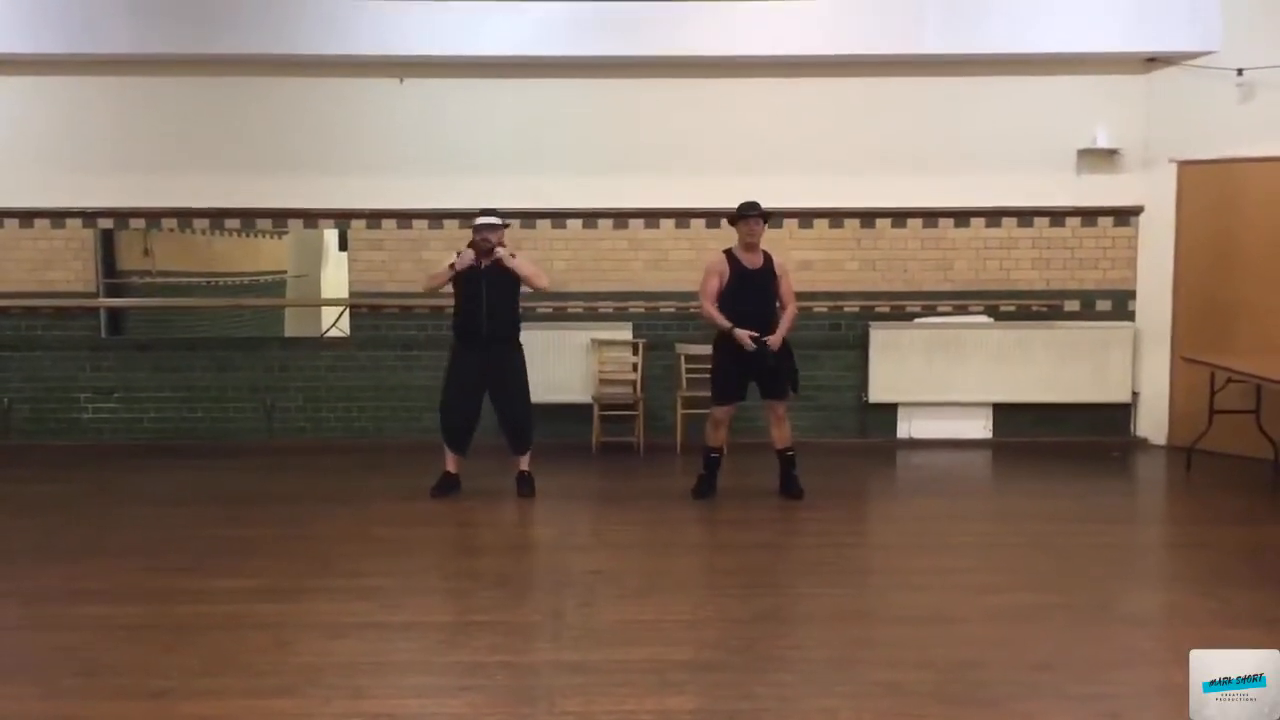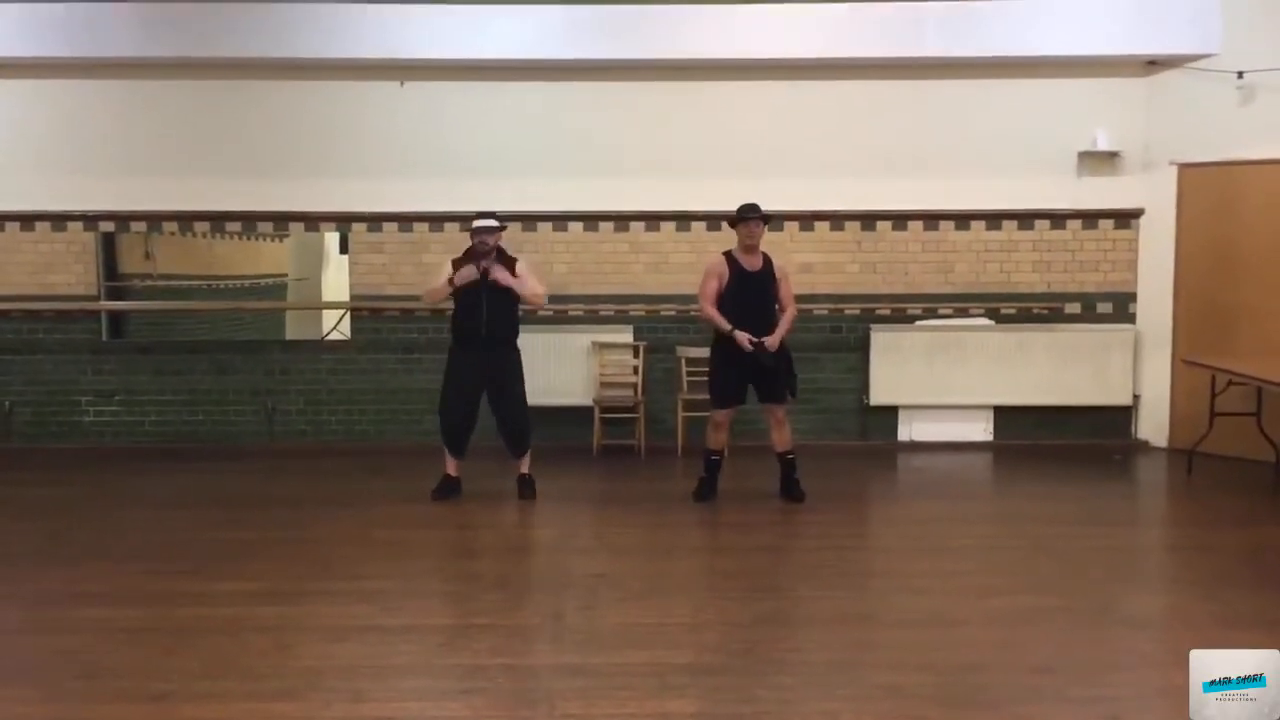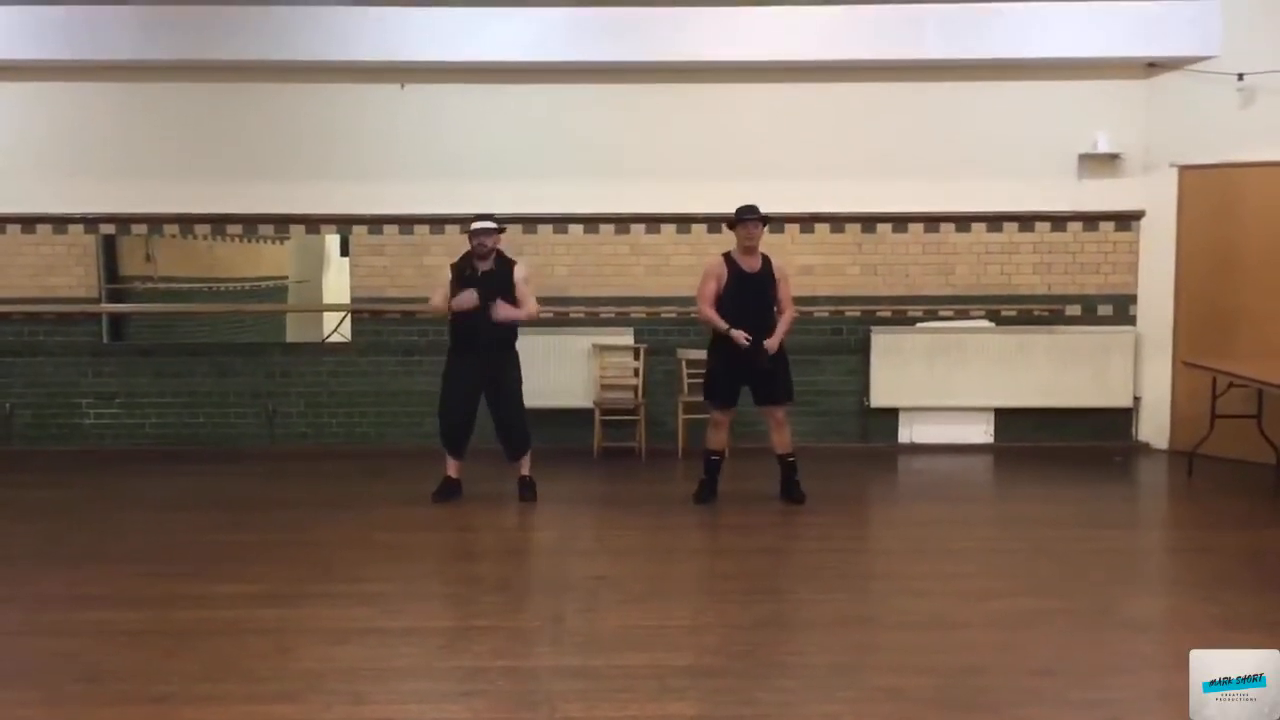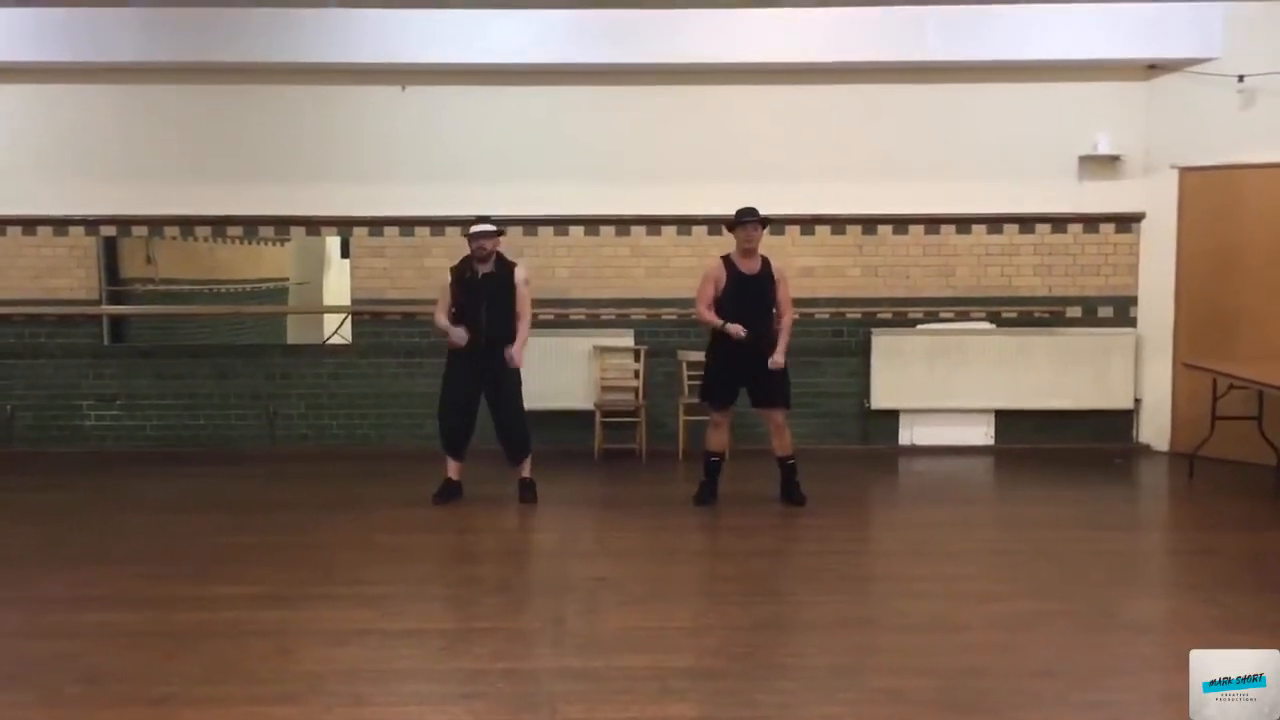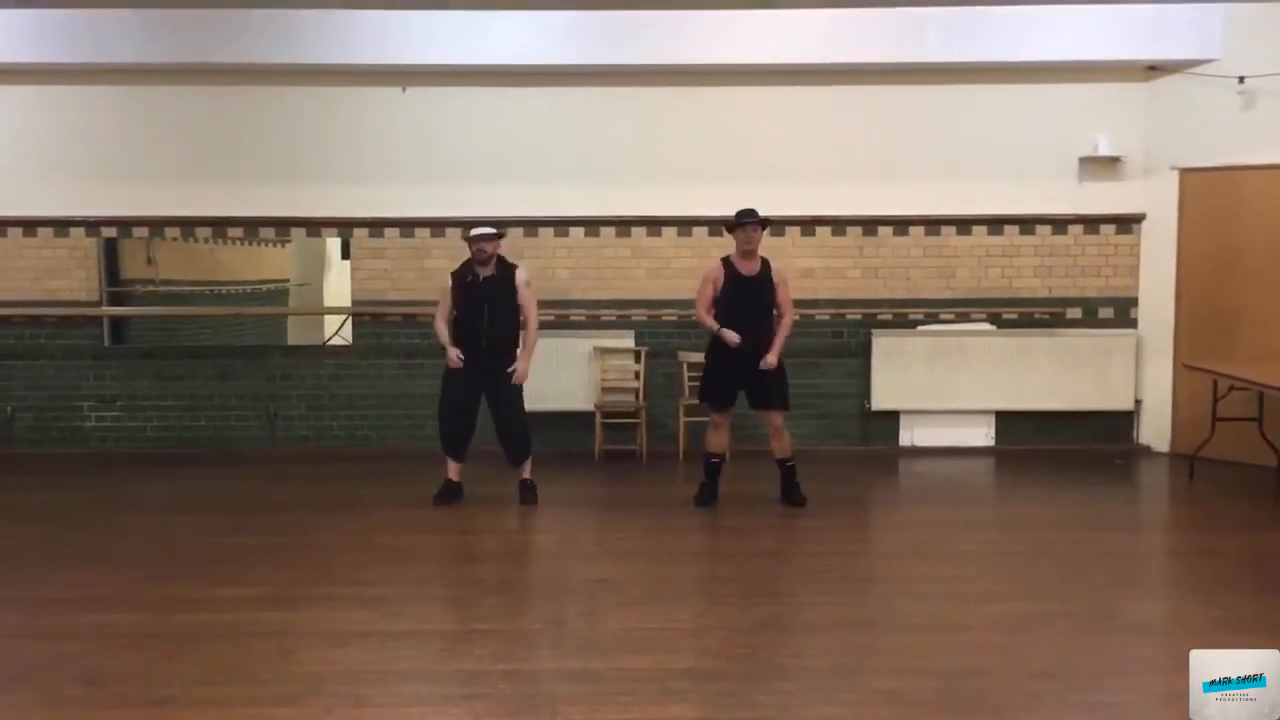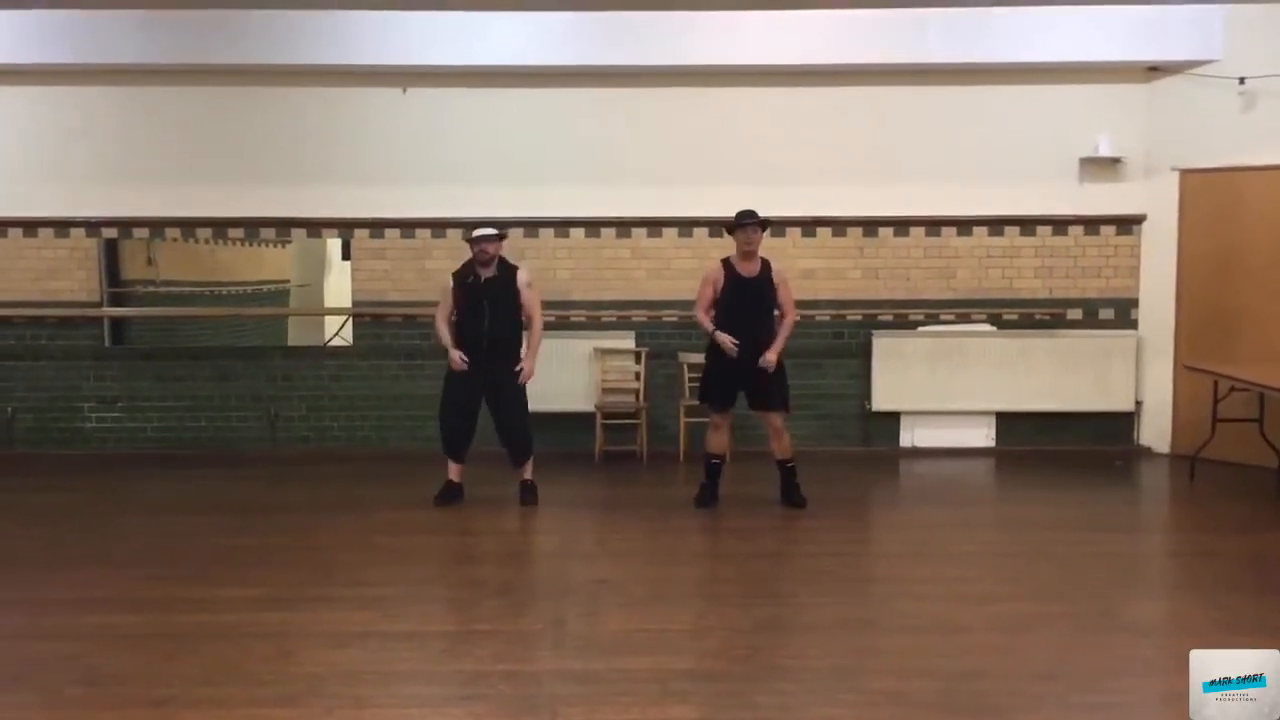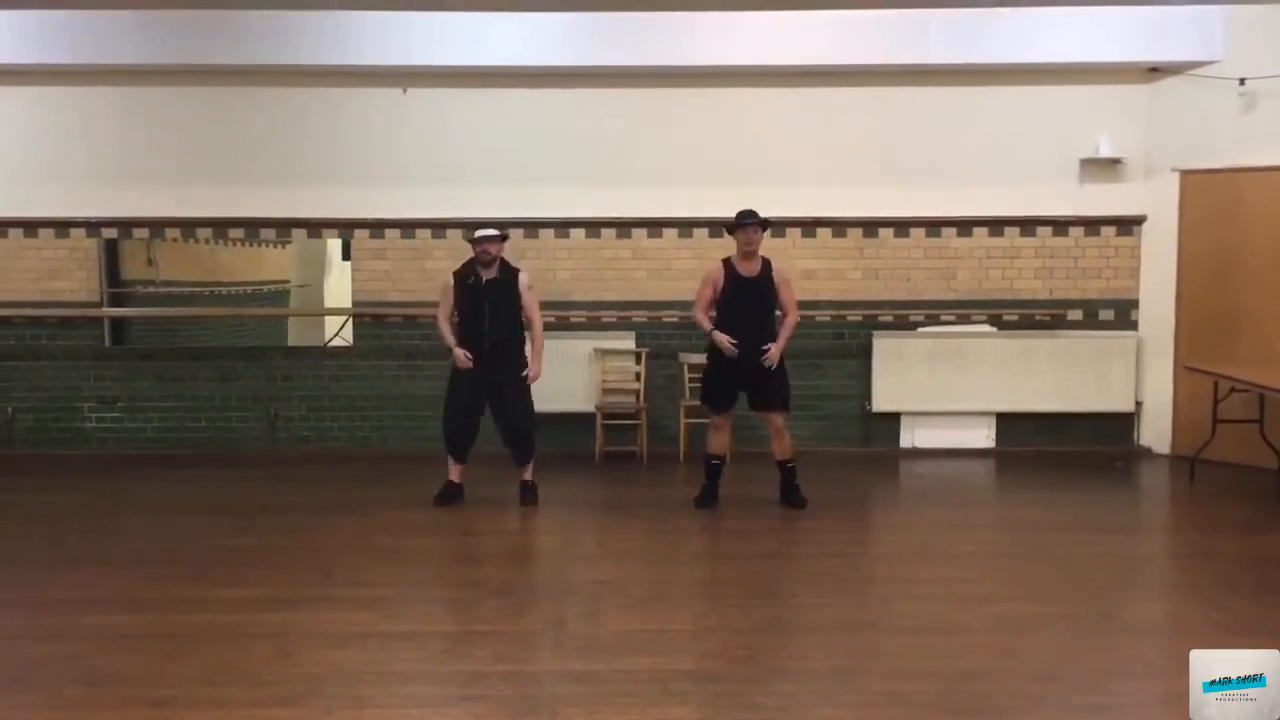
dt=0.1s
person 1, frame 1
left shoulder: (775, 265)
right shoulder: (720, 263)
left elbow: (790, 305)
right elbow: (707, 305)
left wrist: (780, 334)
right wrist: (734, 330)
left hip: (770, 347)
right hip: (731, 348)
left knee: (778, 410)
right knee: (720, 413)
left ankle: (788, 477)
right ankle: (708, 477)
person 1, frame 2
left shoulder: (775, 267)
right shoulder: (720, 265)
left elbow: (789, 307)
right elbow: (706, 306)
left wrist: (778, 335)
right wrist: (733, 332)
left hip: (768, 349)
right hip: (729, 350)
left knee: (778, 414)
right knee: (720, 416)
left ankle: (789, 480)
right ankle: (709, 480)
person 1, frame 3
left shoulder: (774, 268)
right shoulder: (719, 267)
left elbow: (787, 309)
right elbow: (703, 307)
left wrist: (777, 337)
right wrist: (729, 330)
left hip: (766, 353)
right hip: (727, 352)
left knee: (778, 416)
right knee: (719, 416)
left ankle: (790, 482)
right ankle: (709, 482)
person 1, frame 4
left shoulder: (773, 271)
right shoulder: (718, 269)
left elbow: (786, 312)
right elbow: (701, 309)
left wrist: (780, 350)
right wrist: (724, 326)
left hip: (764, 355)
right hip: (725, 354)
left knee: (777, 419)
right knee: (718, 418)
left ankle: (790, 484)
right ankle: (709, 483)
person 1, frame 5
left shoulder: (773, 272)
right shoulder: (717, 271)
left elbow: (787, 314)
right elbow: (701, 310)
left wrist: (775, 351)
right wrist: (720, 331)
left hip: (763, 358)
right hip: (724, 356)
left knee: (776, 422)
right knee: (718, 419)
left ankle: (790, 485)
right ankle: (710, 484)
person 1, frame 6
left shoulder: (773, 273)
right shoulder: (717, 272)
left elbow: (788, 314)
right elbow: (700, 311)
left wrist: (775, 349)
right wrist: (715, 334)
left hip: (763, 358)
right hip: (724, 357)
left knee: (775, 423)
right knee: (718, 420)
left ankle: (790, 486)
right ankle: (710, 486)
person 1, frame 7
left shoulder: (774, 272)
right shoulder: (718, 272)
left elbow: (791, 313)
right elbow: (699, 311)
left wrist: (779, 345)
right wrist: (714, 334)
left hip: (765, 357)
right hip: (725, 356)
left knee: (776, 422)
right knee: (719, 420)
left ankle: (789, 487)
right ankle: (711, 486)
person 2, frame 1
left shoulder: (514, 262)
right shoulder: (459, 261)
left elbow: (542, 283)
right elbow: (429, 285)
left wrist: (510, 262)
right wrist: (455, 266)
left hip: (506, 350)
right hip: (467, 350)
left knee: (516, 411)
right knee: (455, 411)
left ankle: (524, 473)
right ankle: (450, 474)
person 2, frame 2
left shoulder: (514, 266)
right shoulder: (456, 266)
left elbow: (540, 298)
right elbow: (429, 298)
left wrist: (510, 282)
right wrist: (455, 281)
left hip: (503, 353)
right hip: (464, 353)
left knee: (514, 414)
right knee: (453, 414)
left ankle: (524, 475)
right ankle: (451, 477)
person 2, frame 3
left shoulder: (513, 270)
right shoulder: (456, 270)
left elbow: (532, 308)
right elbow: (434, 305)
left wrist: (513, 313)
right wrist: (454, 304)
left hip: (501, 356)
right hip: (463, 356)
left knee: (511, 417)
right knee: (453, 417)
left ankle: (525, 478)
right ankle: (452, 479)
person 2, frame 4
left shoulder: (514, 272)
right shoulder: (455, 274)
left elbow: (525, 313)
right elbow: (439, 313)
left wrist: (518, 346)
right wrist: (450, 329)
left hip: (501, 359)
right hip: (462, 359)
left knee: (512, 419)
right knee: (453, 418)
left ankle: (526, 479)
right ankle: (452, 481)
person 2, frame 5
left shoulder: (515, 275)
right shoulder: (456, 279)
left elbow: (531, 317)
right elbow: (441, 317)
left wrist: (525, 359)
right wrist: (448, 347)
left hip: (503, 362)
right hip: (464, 362)
left knee: (513, 422)
right knee: (453, 421)
left ankle: (526, 481)
right ankle: (453, 482)
person 2, frame 6
left shoulder: (517, 276)
right shoulder: (457, 280)
left elbow: (534, 317)
right elbow: (442, 317)
left wrist: (530, 358)
right wrist: (450, 348)
left hip: (506, 363)
right hip: (466, 363)
left knee: (515, 423)
right knee: (453, 421)
left ankle: (527, 481)
right ankle: (453, 483)
person 2, frame 7
left shoulder: (518, 279)
right shoulder: (457, 280)
left elbow: (534, 319)
right elbow: (443, 316)
left wrist: (536, 359)
right wrist: (454, 348)
left hip: (509, 364)
right hip: (470, 363)
left knee: (519, 423)
right knee: (457, 422)
left ankle: (527, 482)
right ankle: (454, 484)
